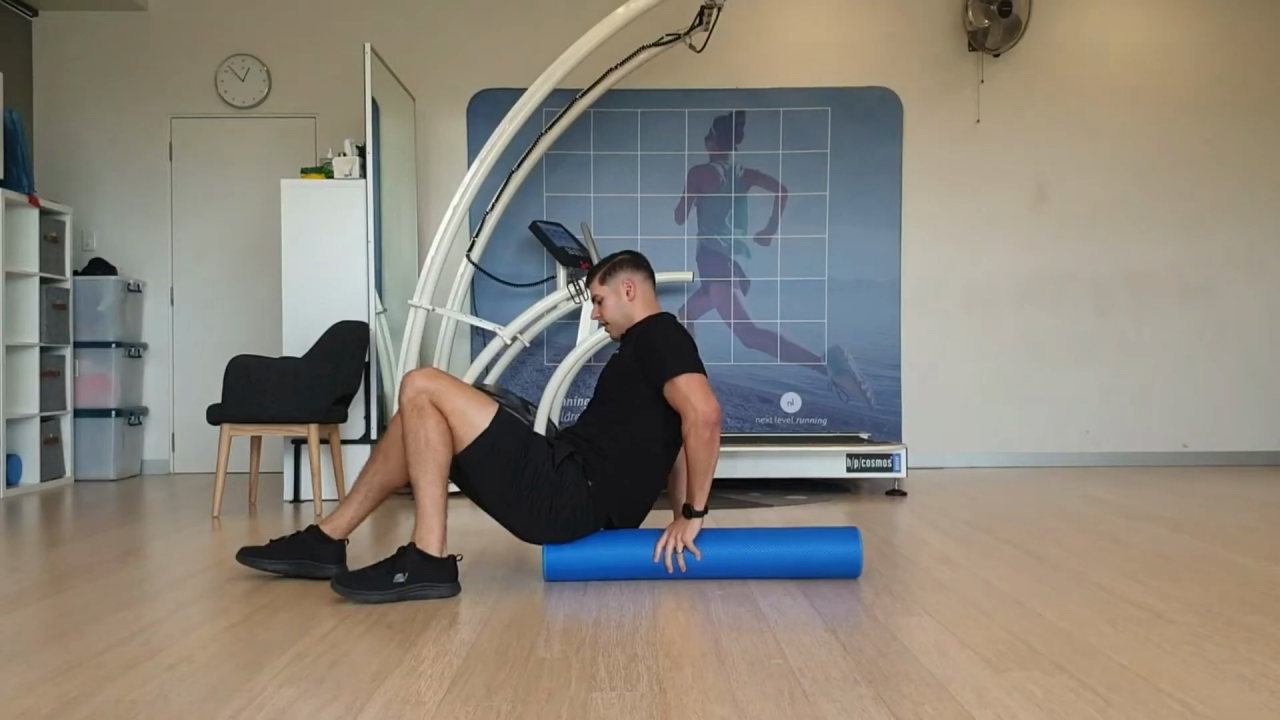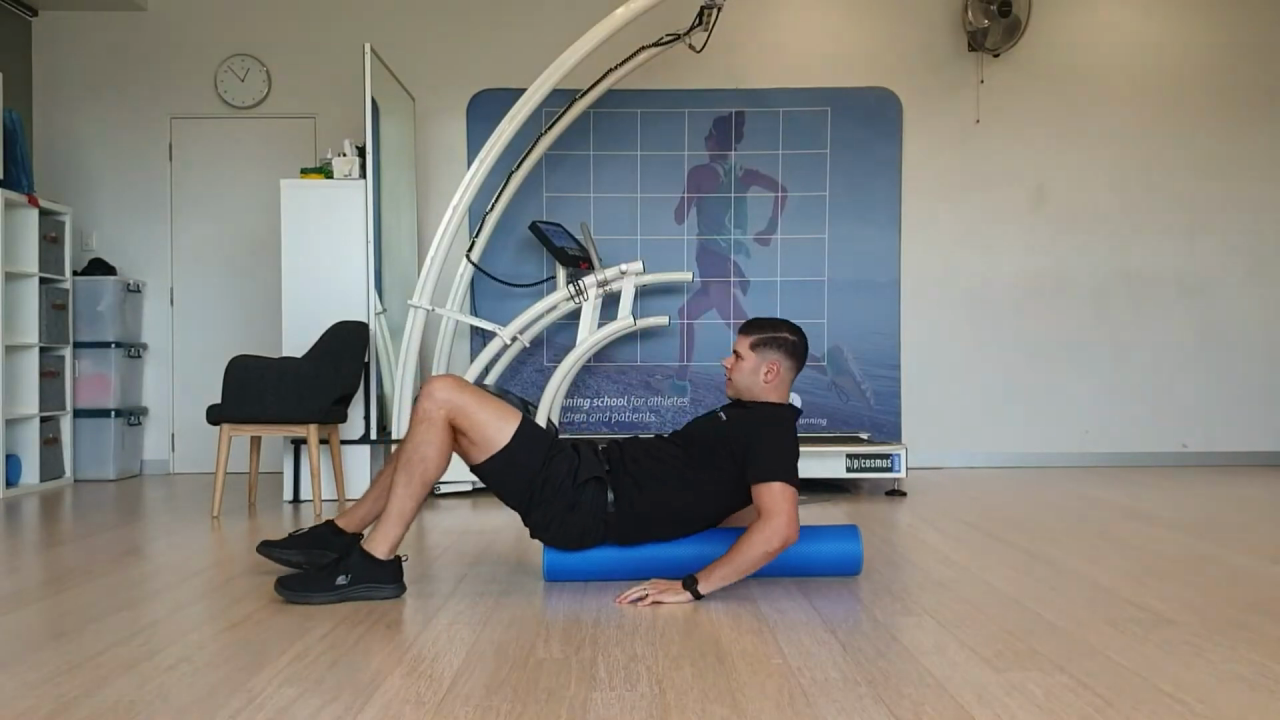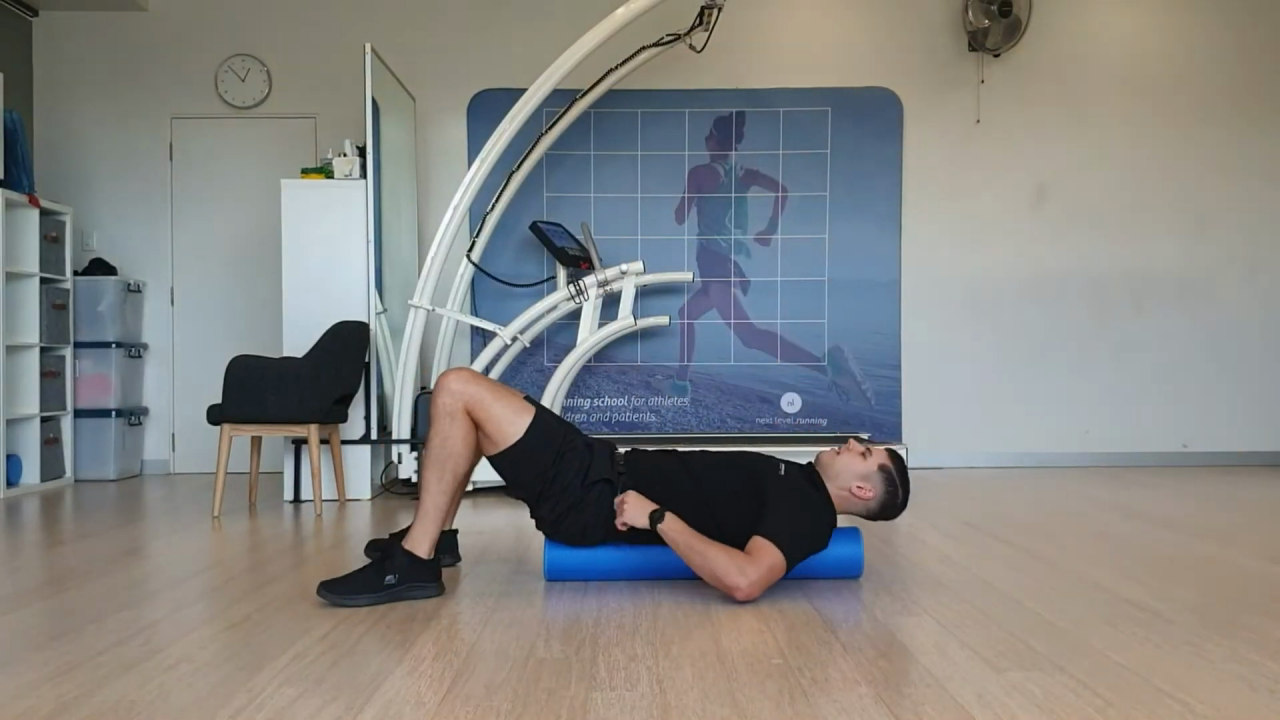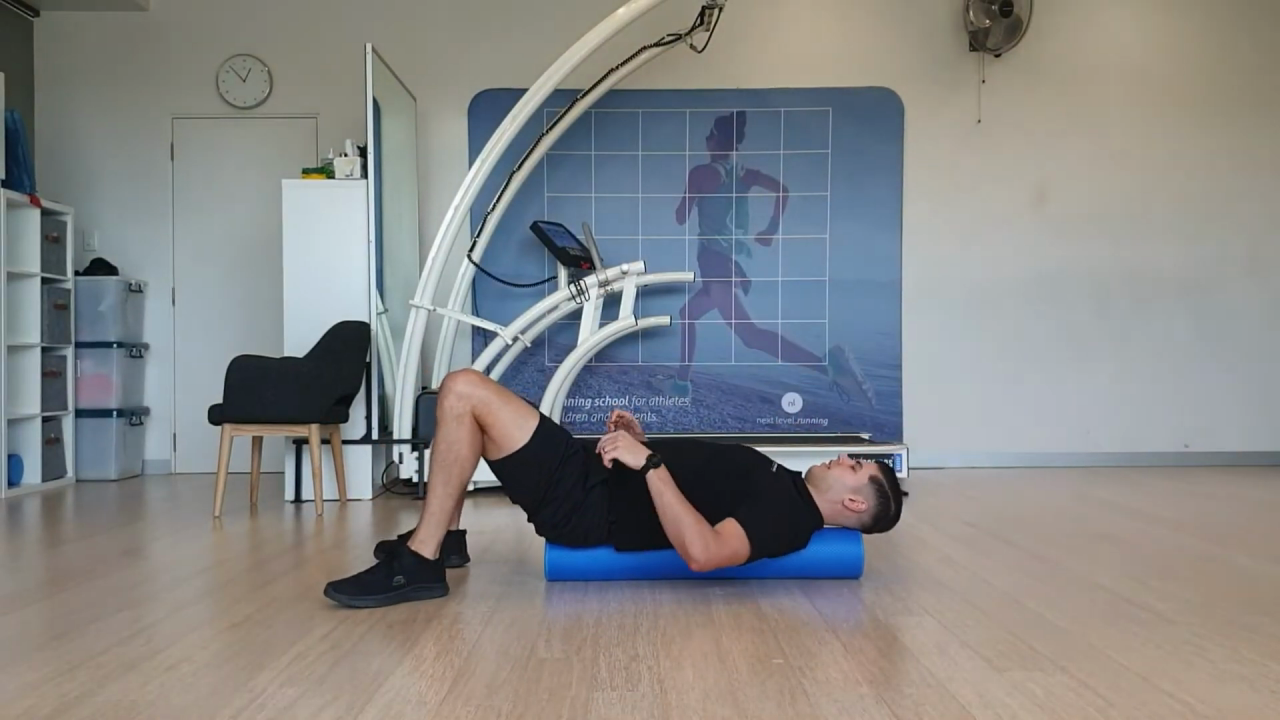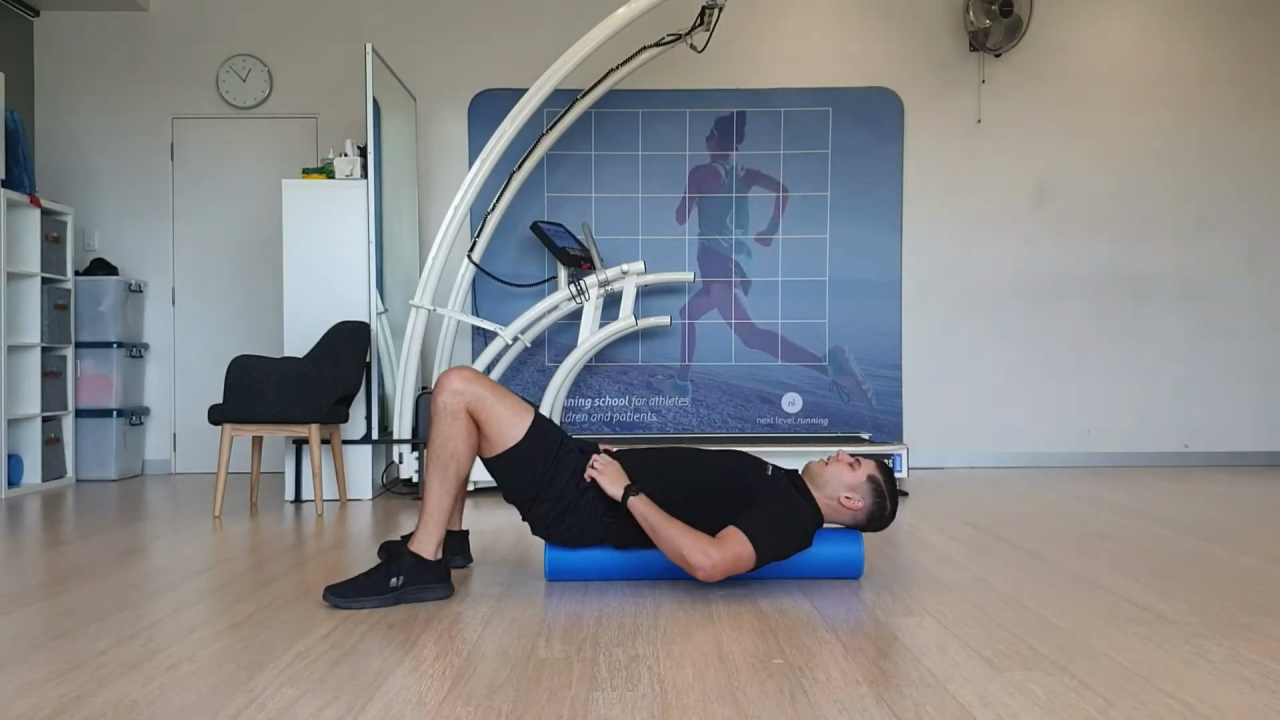
dt=1s
person 1, frame 1
left shoulder: (659, 335)
right shoulder: (652, 345)
left elbow: (703, 416)
right elbow: (673, 436)
left wrist: (693, 515)
right wrist: (679, 514)
left hip: (563, 494)
right hip: (572, 488)
left knee: (421, 388)
right knee: (418, 419)
left ankle: (430, 561)
right ankle: (326, 540)
person 1, frame 2
left shoulder: (767, 430)
right shoulder: (756, 423)
left elbow: (779, 527)
right elbow: (758, 513)
left wrist: (693, 587)
left hip: (584, 504)
right hip: (594, 473)
left knee: (441, 396)
right knee: (441, 412)
left ankle: (375, 562)
right ankle: (342, 534)
person 1, frame 3
left shoulder: (805, 513)
right shoulder: (798, 485)
left elbow: (744, 580)
left wrist: (658, 517)
left hip: (595, 501)
right hip: (610, 469)
left knee: (457, 390)
right knee: (465, 396)
left ankle: (413, 561)
right ankle: (434, 536)
person 1, frame 4
left shoulder: (789, 517)
right shoulder: (785, 489)
left elbow: (701, 551)
left wrist: (648, 463)
right wrist: (642, 443)
left hip: (585, 504)
right hip: (593, 476)
left knee: (464, 391)
right knee: (465, 395)
left ankle: (418, 563)
right ankle: (443, 537)
person 1, frame 5
left shoulder: (791, 518)
right shoulder: (782, 488)
left elbow: (708, 561)
left wrist: (629, 492)
right wrist: (622, 468)
left hip: (583, 506)
right hip: (595, 476)
left knee: (458, 389)
right knee: (461, 392)
left ankle: (422, 564)
right ankle: (447, 538)
person 2, frame 1
left shoulder: (700, 173)
right shoulder: (745, 174)
left elbow: (680, 218)
right elbow: (781, 189)
left wrist: (687, 196)
right wrist: (771, 229)
left hip: (714, 260)
right hip: (736, 260)
left knee: (748, 333)
right knee: (686, 315)
left ankle: (826, 365)
person 2, frame 2
left shoulder: (700, 173)
right shoulder: (745, 173)
left elbow: (680, 218)
right elbow: (781, 190)
left wrist: (689, 196)
right wrist: (770, 229)
left hip: (715, 261)
right hip: (736, 261)
right knee: (686, 315)
left ankle: (825, 364)
right ankle: (681, 381)
person 2, frame 3
left shoulder: (700, 173)
right shoulder: (745, 174)
left elbow: (681, 218)
right elbow: (781, 190)
left wrist: (688, 196)
right wrist: (770, 229)
left hip: (714, 260)
right hip: (735, 261)
left knee: (749, 334)
right knee: (687, 314)
left ankle: (827, 365)
right ankle: (681, 381)
person 2, frame 4
left shoulder: (701, 173)
right shoulder: (746, 174)
left elbow: (681, 218)
right elbow: (782, 190)
left wrist: (690, 196)
right wrist: (771, 230)
left hip: (715, 261)
right hip: (736, 261)
left knee: (750, 334)
right knee: (688, 314)
left ankle: (827, 365)
right ankle: (681, 382)
person 2, frame 5
left shoulder: (702, 173)
right shoulder: (746, 174)
left elbow: (681, 218)
right elbow: (781, 190)
left wrist: (689, 197)
right wrist: (771, 230)
left hip: (715, 261)
right hip: (736, 261)
left knee: (750, 334)
right knee: (688, 314)
left ankle: (828, 366)
right ankle: (681, 382)
